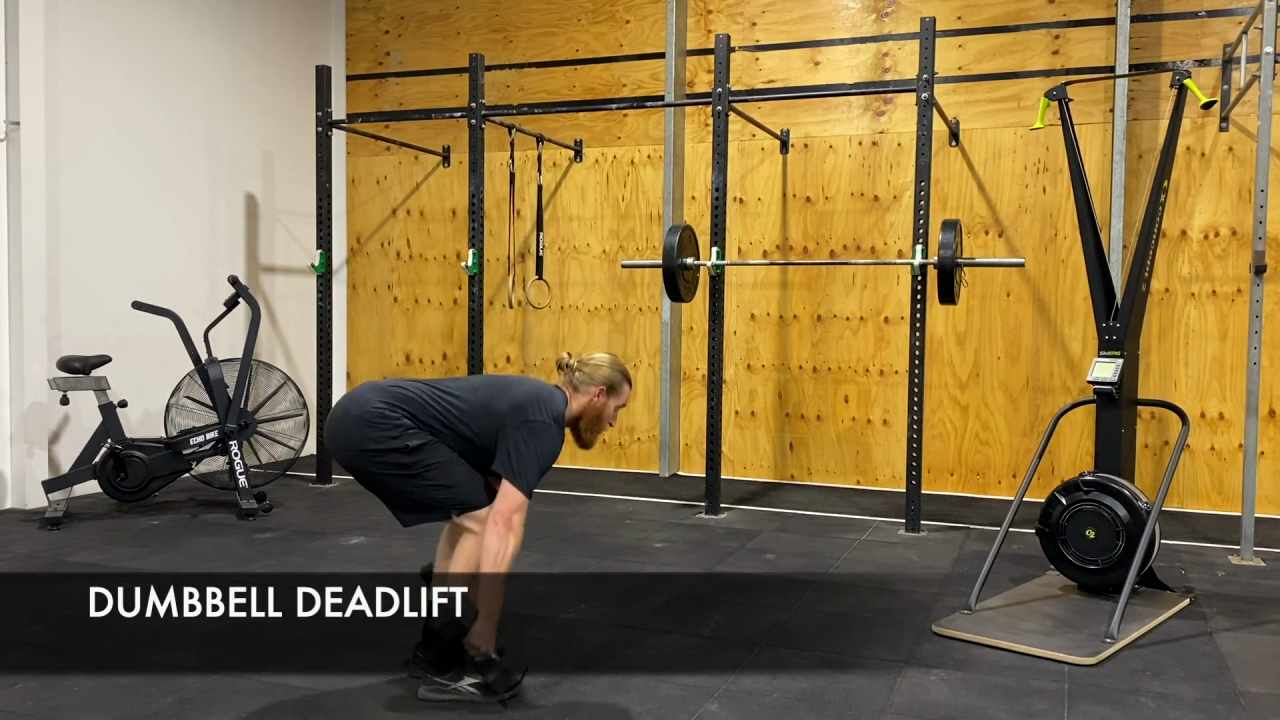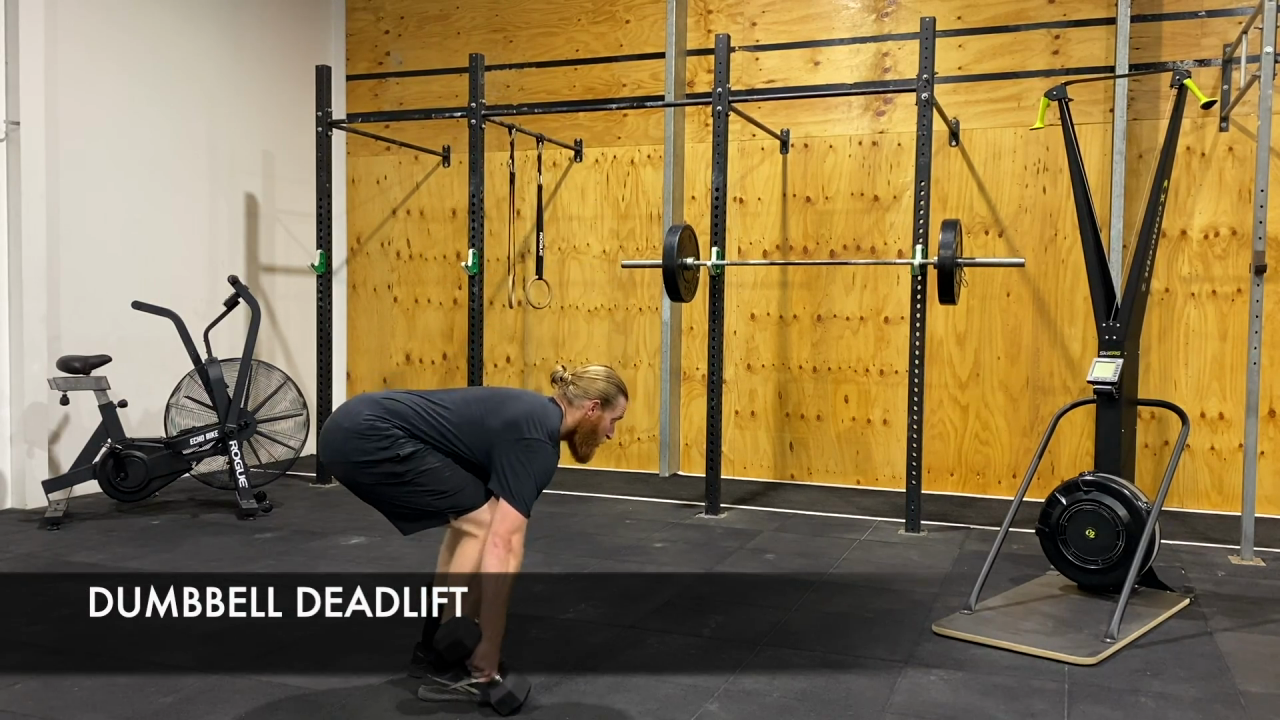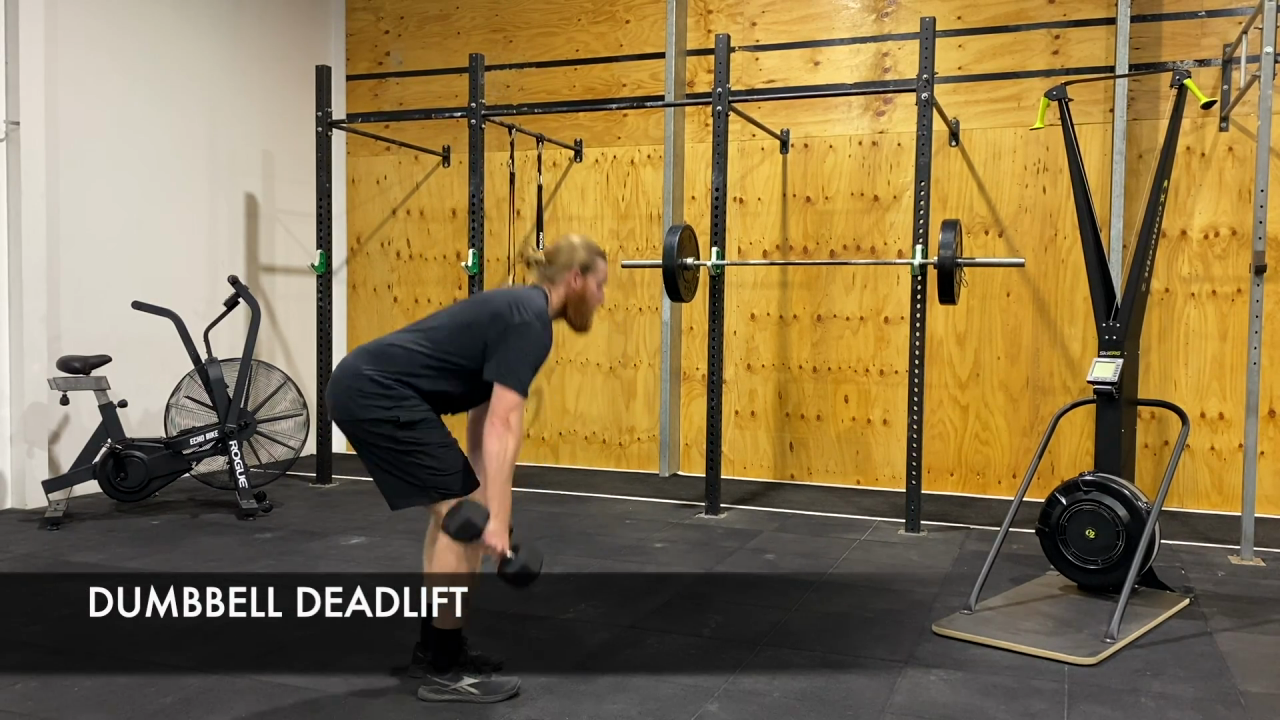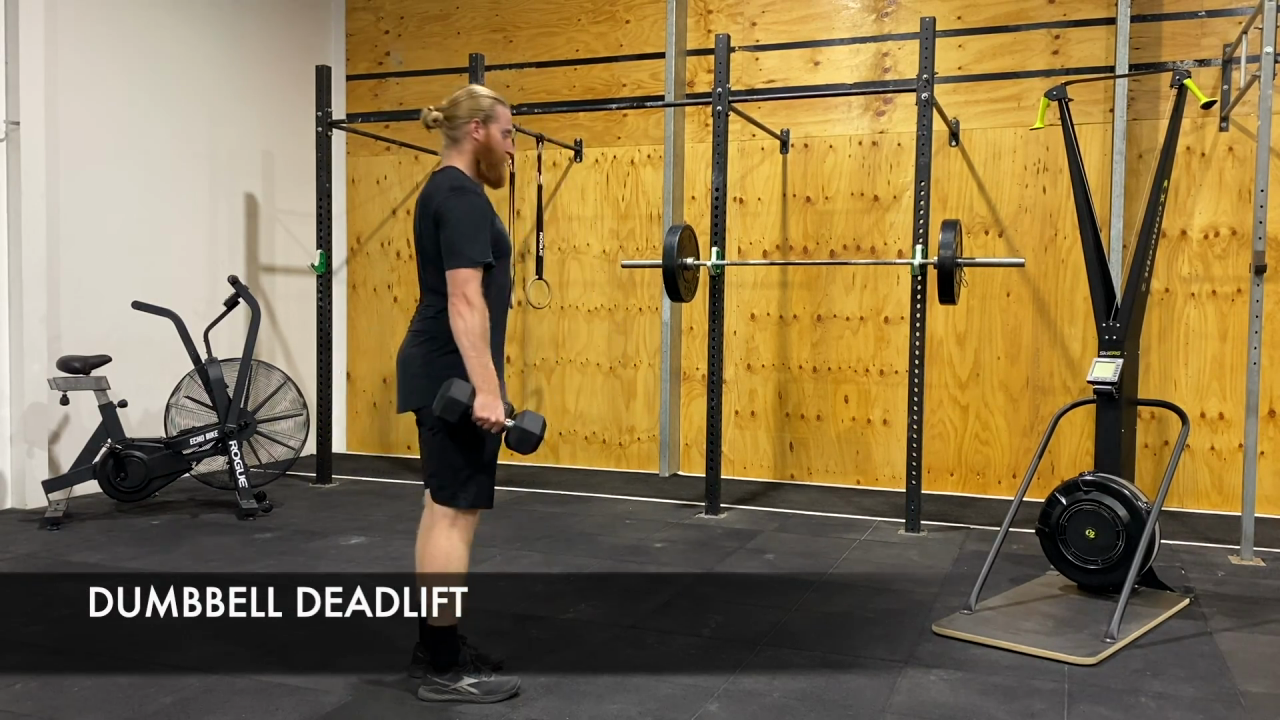
dt=0.5s
person 1, frame 1
left shoulder: (537, 401)
right shoulder: (543, 425)
left elbow: (488, 492)
right elbow: (505, 523)
right wrist: (486, 623)
left hip: (358, 418)
right hip: (373, 427)
left knee: (469, 511)
right knee: (480, 518)
left ankle: (436, 644)
right ankle: (445, 667)
person 1, frame 2
left shoulder: (532, 415)
right shoulder: (537, 441)
right elbow: (503, 543)
right wrist: (489, 647)
left hip: (354, 429)
right hip: (365, 438)
left knee: (471, 516)
right knee: (482, 523)
left ankle: (435, 645)
right ankle: (447, 666)
person 1, frame 3
left shoulder: (514, 310)
right shoulder: (530, 324)
left elbow: (485, 414)
right elbow: (503, 426)
left wrist: (477, 492)
right wrist: (497, 522)
left hip: (371, 388)
right hip: (377, 394)
left knee: (457, 509)
left ankle: (437, 645)
right ankle: (443, 665)
person 1, frame 4
left shoulder: (448, 191)
right shoulder: (460, 196)
right elbow: (466, 302)
left wrist: (480, 383)
right wrist: (487, 390)
left hip: (441, 369)
right hip: (452, 373)
left knee: (446, 507)
right knee: (456, 512)
left ankle: (436, 645)
right ankle: (443, 665)
